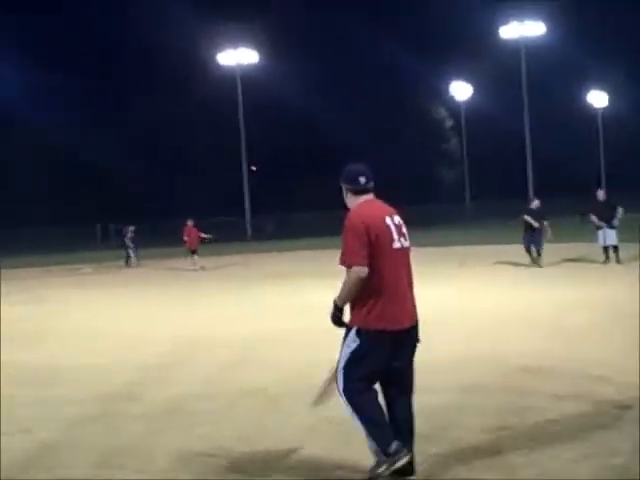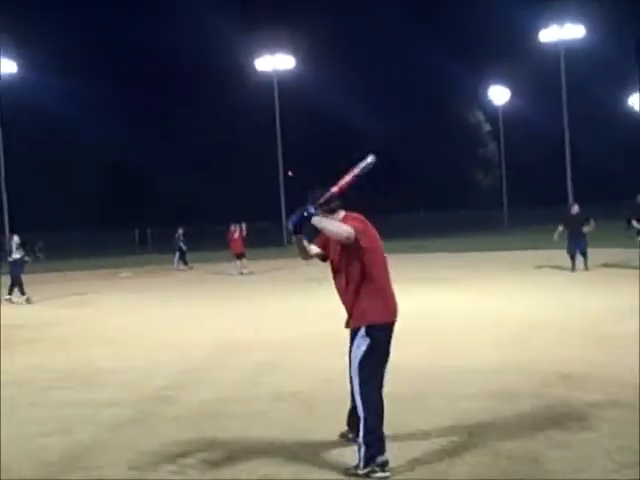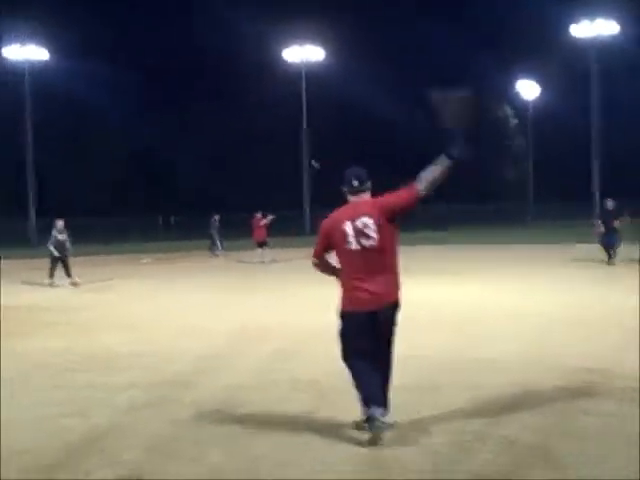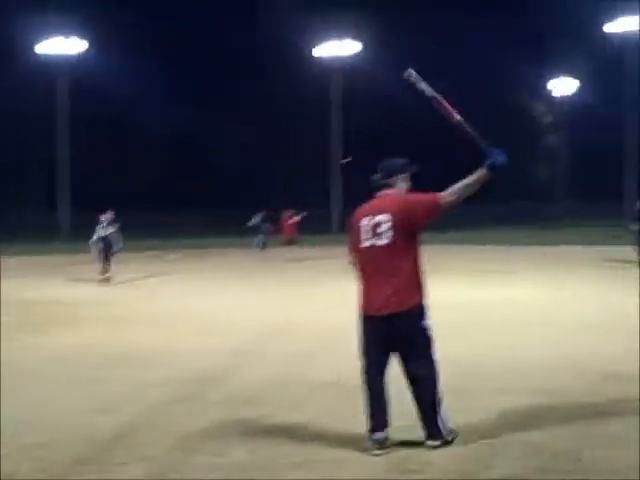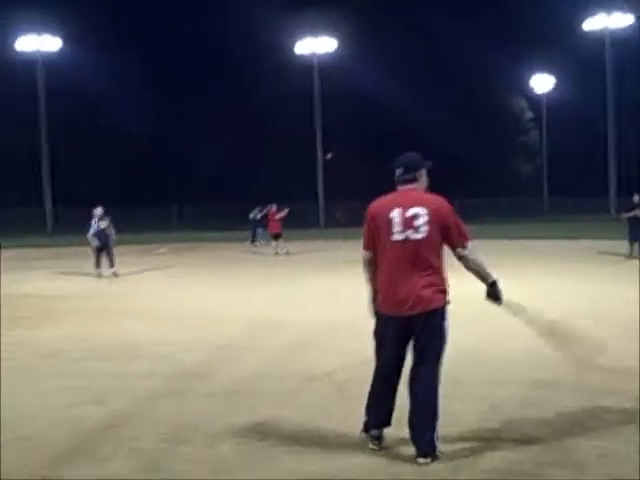
dt=0.7s
person 1, frame 1
left shoulder: (357, 218)
right shoulder: (391, 213)
left elbow: (359, 272)
left wrist: (338, 304)
left hip: (374, 319)
right hip: (406, 317)
left knee: (350, 381)
right knee: (398, 390)
left ankle: (389, 448)
person 1, frame 2
left shoulder: (354, 223)
right shoulder: (335, 233)
left elbow: (344, 234)
right elbow: (310, 253)
left wrist: (312, 219)
right wrist: (299, 233)
left hip: (373, 316)
right hip: (367, 315)
left knee: (365, 383)
right knee: (363, 377)
right ankle: (358, 429)
person 1, frame 3
left shoulder: (332, 221)
right shoulder: (383, 206)
left elbow: (318, 261)
right elbow: (421, 187)
right wrist: (447, 158)
left hip: (355, 304)
right hip: (386, 299)
left knee: (357, 357)
right knee: (380, 357)
left ankle: (376, 411)
right ankle: (377, 413)
person 1, frame 4
left shoulder: (359, 215)
right shoulder: (405, 206)
right elbow: (449, 197)
right wrist: (487, 168)
left hip: (371, 309)
right hip: (406, 306)
left knee: (374, 371)
right knee: (422, 369)
left ankle: (378, 435)
right ankle: (434, 431)
person 1, frame 5
left shoulder: (376, 208)
right shoulder: (438, 205)
left elbow: (368, 258)
right elbow: (463, 252)
left wrist: (376, 292)
right wrist: (490, 281)
left hip: (389, 304)
right hip: (429, 304)
left knee: (386, 369)
right knee: (425, 374)
left ankle: (375, 431)
right ankle: (424, 446)
